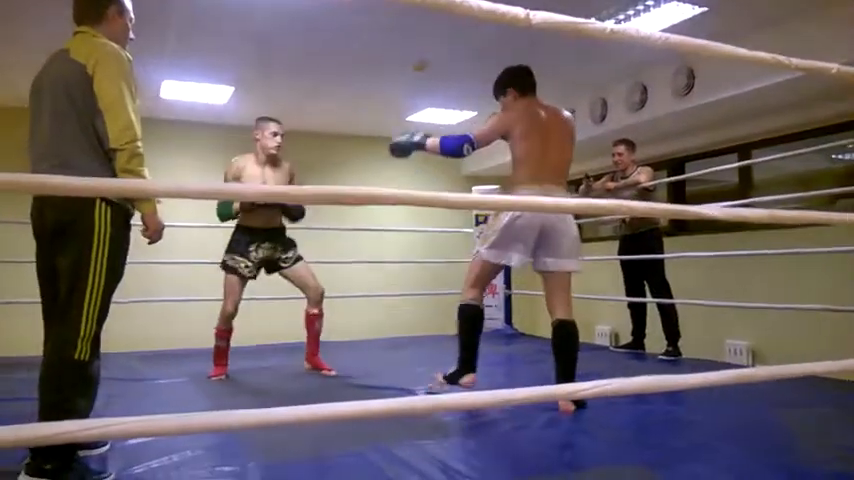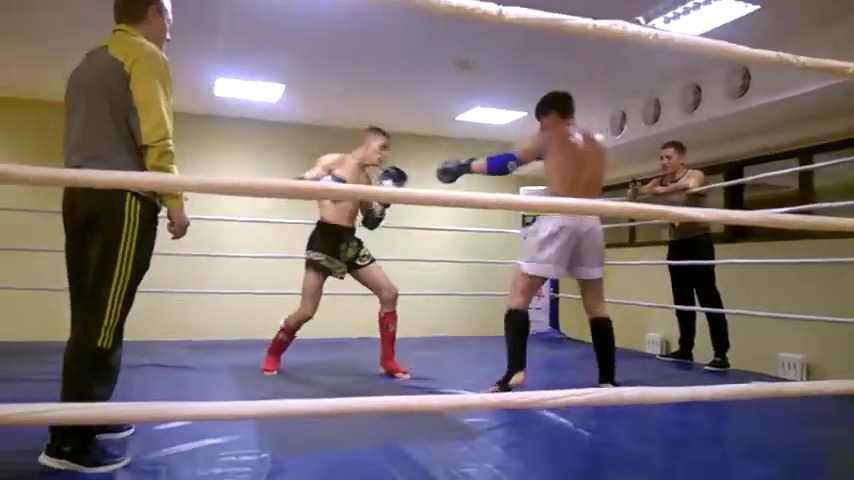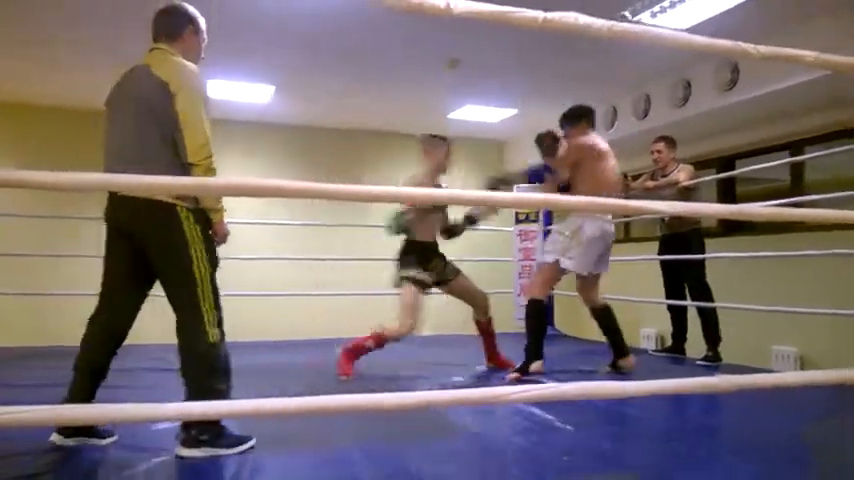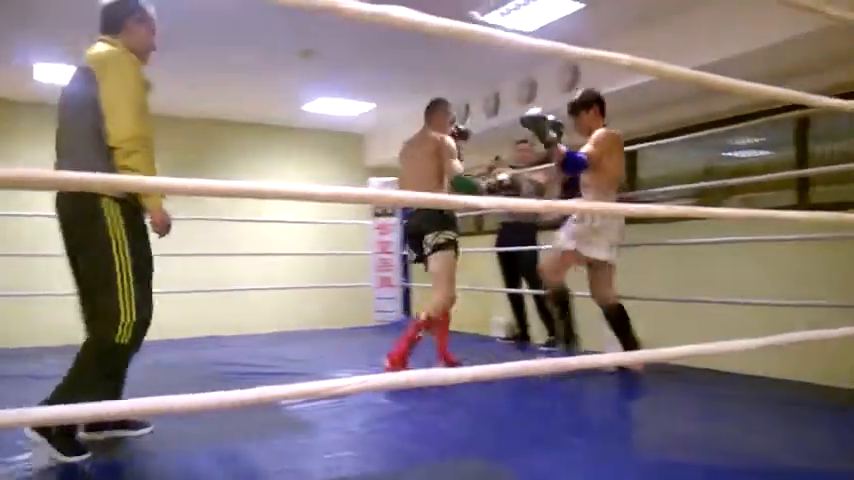
dt=1s
person 1, frame 1
left shoulder: (50, 66)
right shoulder: (108, 54)
left elbow: (48, 140)
right elbow: (123, 138)
right wrist: (148, 205)
left hip: (49, 203)
right hip: (93, 204)
left knee: (62, 329)
right knee: (80, 331)
left ankle: (59, 437)
person 1, frame 2
left shoulder: (87, 63)
right shoulder: (144, 54)
left elbow: (83, 135)
right elbow: (155, 134)
right wrist: (174, 200)
left hip: (79, 195)
right hip: (122, 196)
left knee: (90, 316)
right knee: (104, 319)
left ankle: (86, 418)
right ankle: (71, 440)
person 1, frame 3
left shoulder: (125, 81)
right shoulder: (183, 73)
left elbow: (122, 152)
right elbow: (197, 151)
right wrist: (215, 211)
left hip: (123, 207)
right hip: (169, 209)
left knee: (114, 312)
right knee: (199, 314)
left ankle: (75, 418)
right ankle: (203, 427)
person 1, frame 4
left shoulder: (85, 70)
right shoulder: (120, 61)
right elbow: (126, 140)
right wrist: (153, 201)
left hip: (76, 200)
right hip: (106, 201)
left knee: (106, 311)
right knee: (128, 313)
left ankle: (105, 414)
right ankle: (57, 417)
person 2, frame 1
left shoulder: (511, 117)
right shoulder: (566, 120)
left elbow: (463, 145)
left wrist: (418, 141)
right hip: (559, 208)
left knee: (474, 285)
right knee: (561, 306)
left ankle: (465, 369)
person 2, frame 2
left shoulder: (549, 137)
right shoulder: (598, 142)
left elbow: (507, 163)
left wrist: (463, 166)
left hip: (557, 219)
right hip: (590, 222)
left knee: (519, 295)
right knee: (596, 304)
left ankle: (515, 371)
right ankle: (607, 380)
person 2, frame 3
left shoulder: (581, 145)
right shoulder: (605, 151)
left elbow: (552, 176)
right wrist: (557, 158)
left hip: (583, 222)
right hip: (604, 224)
left knee: (537, 287)
right knee: (588, 292)
left ankle: (533, 360)
right ankle: (623, 356)
person 2, frame 4
left shoulder: (605, 137)
right shoulder: (599, 142)
left elbow: (575, 165)
right elbow: (577, 174)
left wrist: (549, 140)
left hip: (596, 216)
right hip: (599, 217)
left knee: (549, 269)
right knee: (603, 293)
left ankle: (568, 341)
right ankle: (632, 353)
person 3, frame 1
left shoulder: (286, 169)
right shoulder: (238, 165)
left elbow: (295, 209)
right elbow: (223, 211)
left wrist: (293, 209)
right wrist: (250, 202)
left hip: (278, 239)
right hip: (245, 240)
left knee: (316, 292)
right knee: (229, 310)
left ankle: (312, 357)
right ankle: (220, 365)
person 3, frame 2
left shoulder: (365, 177)
right shoulder: (334, 160)
left elbow: (370, 222)
right wrist: (326, 182)
left hip: (350, 241)
right hip: (325, 238)
left knee: (389, 294)
right knee: (306, 311)
left ankle: (388, 361)
right ankle: (273, 355)
person 3, frame 3
left shoulder: (436, 188)
right shoulder: (420, 182)
left elbow: (447, 232)
right elbow: (399, 226)
left wrist: (467, 221)
left hip: (434, 256)
right hip: (414, 256)
left knee: (481, 299)
right knee: (405, 327)
left ankle: (493, 356)
right ankle: (349, 353)
person 3, frame 4
left shoulder: (408, 146)
right shoulder: (442, 141)
right elbow: (460, 184)
left hip: (415, 221)
right hip: (435, 220)
left knee: (444, 291)
right knee: (443, 294)
left ankle: (445, 355)
right ankle: (397, 358)
person 4, frame 1
left shoulder: (645, 171)
right shoulder: (611, 178)
left elbow: (641, 180)
right elbow: (584, 193)
left wrist: (615, 187)
right wrist: (587, 186)
left hip: (648, 235)
right hip: (627, 238)
left knee: (659, 289)
right knee: (633, 292)
left ankle: (673, 344)
right ankle: (637, 340)
person 4, frame 2
left shoulder: (696, 175)
right shoulder: (661, 181)
left elbow: (690, 185)
right elbow: (633, 196)
left wrist: (663, 191)
right wrist: (634, 190)
left hip: (698, 241)
right hip: (676, 243)
left knee: (708, 297)
right knee: (682, 299)
left ankle: (721, 354)
right ankle: (685, 349)
person 4, frame 3
left shoulder: (686, 169)
right shoulder: (652, 176)
left elbow: (680, 180)
right elbow: (629, 190)
left wrist: (654, 185)
right wrist: (627, 185)
left hip: (689, 236)
right hip: (667, 238)
left knee: (699, 291)
right knee: (673, 294)
left ankle: (713, 349)
right ankle: (678, 344)
person 4, frame 4
left shoulder: (538, 175)
right shoulder: (509, 173)
left elbow: (541, 184)
left wrist: (516, 176)
left hip: (526, 230)
right hip: (505, 231)
left knee: (533, 281)
right knee: (512, 284)
left ankle: (552, 332)
right ankle: (522, 331)
